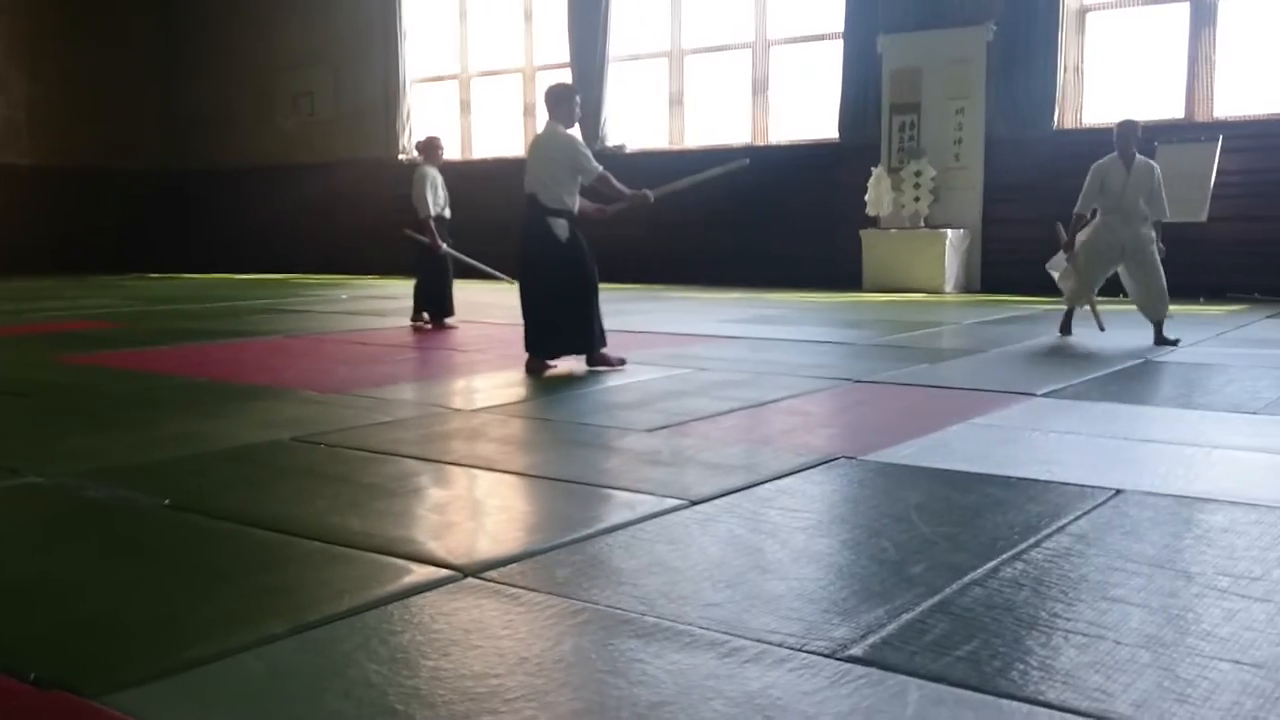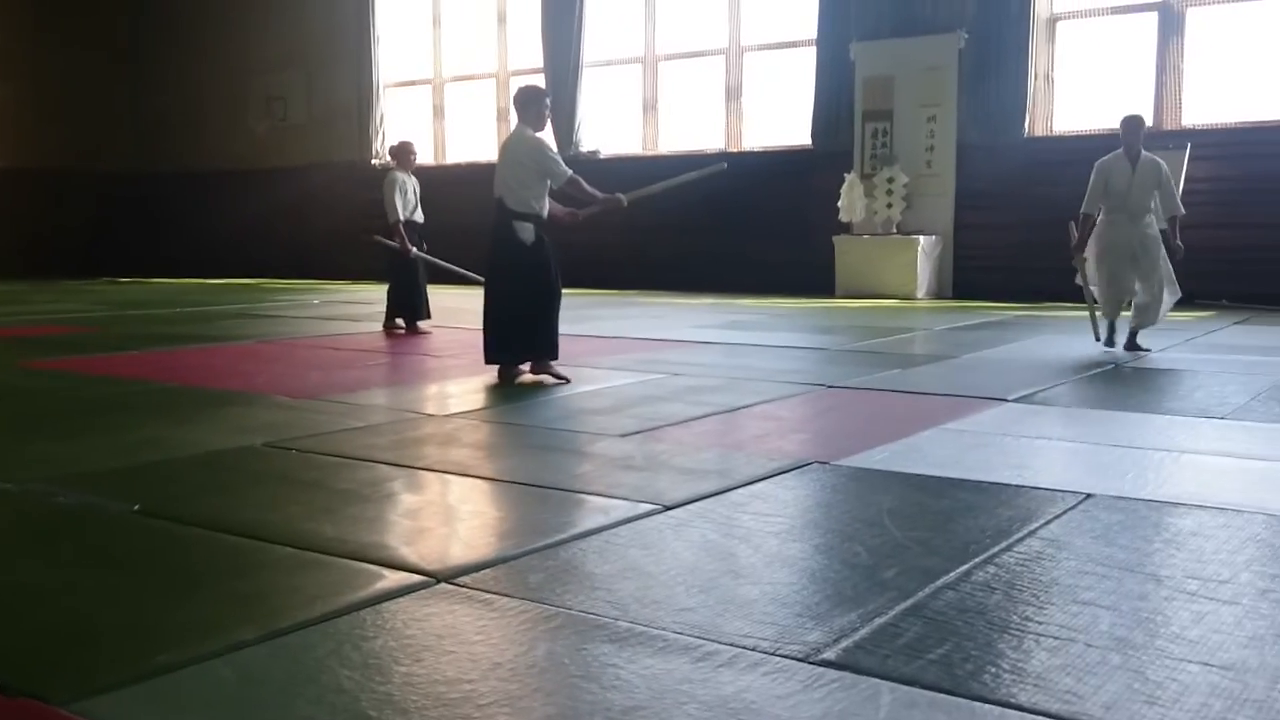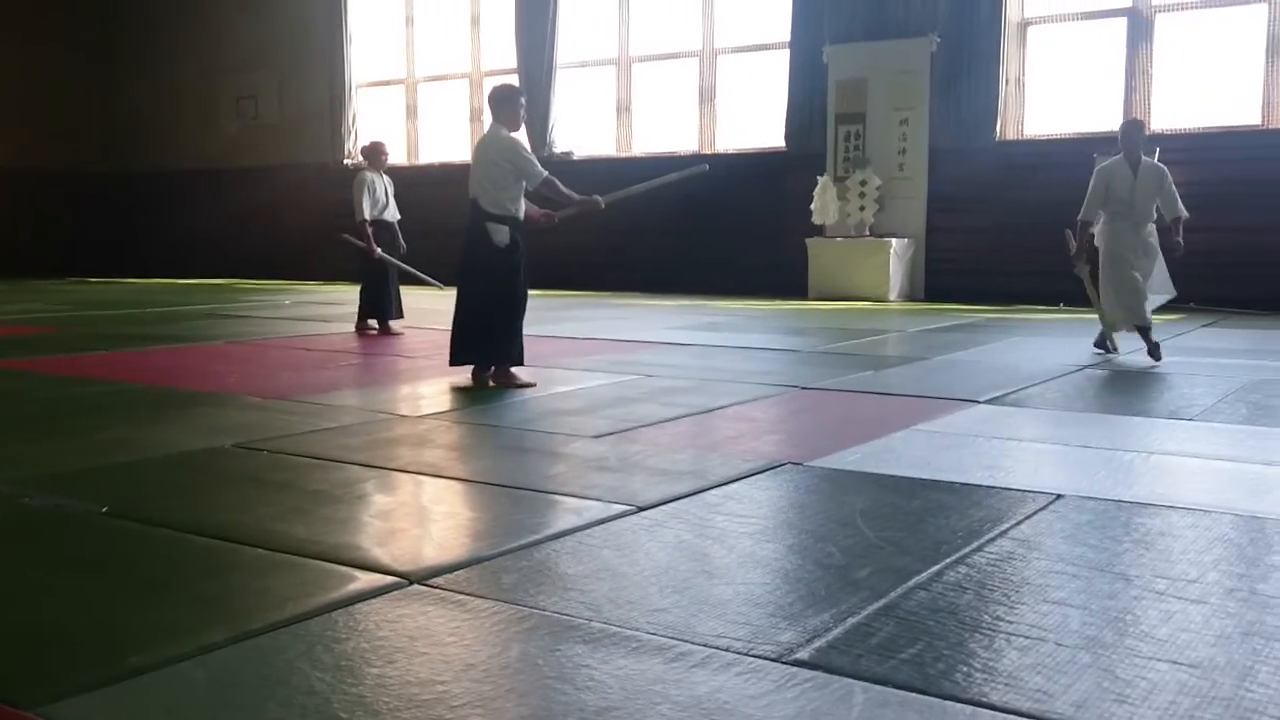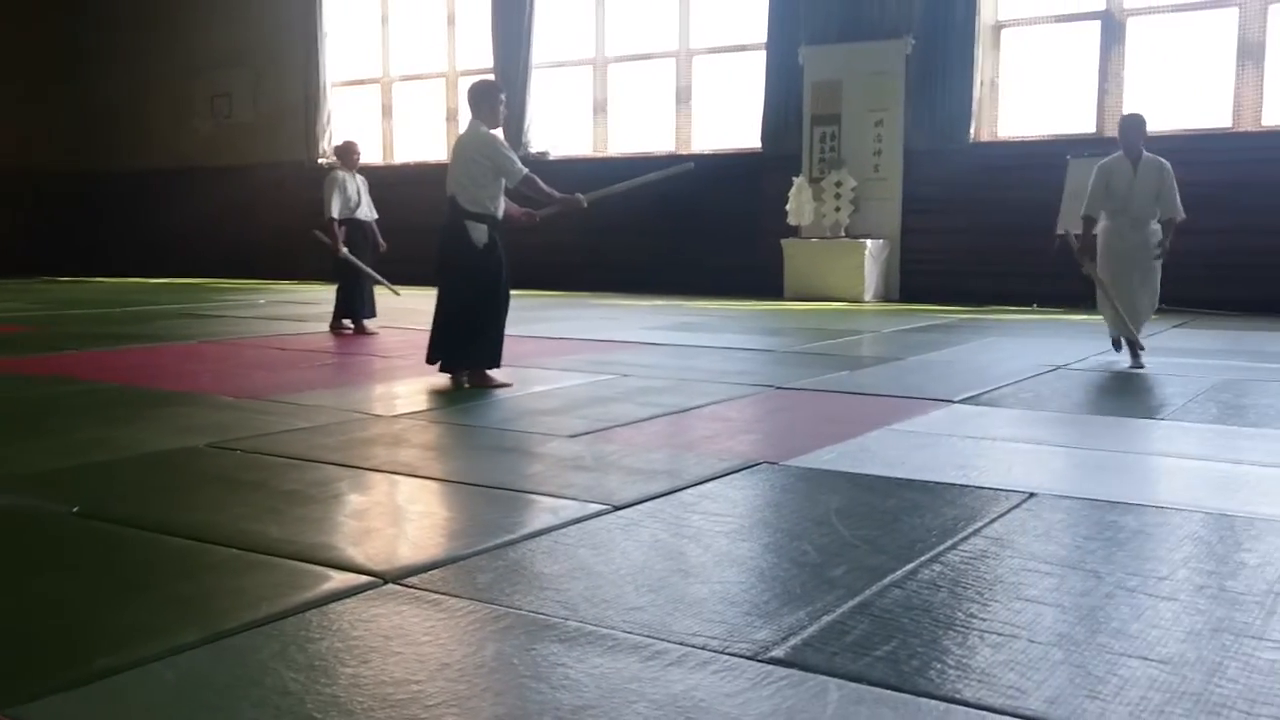
dt=0.2s
person 1, frame 1
left shoulder: (539, 142)
right shoulder: (566, 141)
right elbow: (598, 177)
left wrist: (587, 207)
right wrist: (631, 196)
left hip: (537, 224)
right hip: (556, 225)
left knee: (539, 288)
right knee: (579, 283)
left ankle: (536, 354)
right ankle: (593, 350)
person 1, frame 2
left shoulder: (511, 144)
right shoulder: (533, 144)
right elbow: (568, 180)
left wrist: (559, 212)
right wrist: (604, 200)
left hip: (506, 228)
right hip: (524, 230)
left knee: (507, 295)
right knee: (542, 292)
left ankle: (508, 362)
right ankle: (540, 358)
person 1, frame 3
left shoulder: (487, 144)
right shoulder: (507, 144)
right elbow: (543, 182)
left wrist: (534, 213)
right wrist: (581, 201)
left hip: (482, 230)
right hip: (499, 232)
left knee: (481, 298)
right knee: (508, 298)
left ankle: (482, 364)
right ankle: (500, 364)
person 1, frame 4
left shoulder: (467, 141)
right shoulder: (487, 141)
right elbow: (524, 180)
left wrist: (514, 212)
right wrist: (563, 200)
left hip: (461, 229)
right hip: (476, 231)
left knee: (461, 298)
right knee: (488, 299)
left ankle: (457, 364)
right ankle: (475, 368)
person 2, frame 1
left shoulder: (1150, 169)
right shoulder: (1101, 168)
left elbow: (1156, 207)
right elbow: (1084, 206)
left wrist: (1157, 240)
right wrist: (1071, 239)
left hip: (1138, 233)
right hip: (1107, 231)
left knee: (1152, 282)
right knee: (1085, 276)
left ankle: (1158, 334)
right ankle: (1067, 319)
person 2, frame 2
left shoulder: (1156, 166)
right shoulder: (1105, 165)
left elbow: (1170, 204)
right elbow: (1091, 204)
left wrist: (1175, 238)
right wrist: (1081, 239)
left hip: (1144, 230)
right hip: (1113, 228)
left knee: (1152, 286)
right knee: (1116, 285)
left ankle: (1132, 337)
right ankle: (1110, 328)
person 2, frame 3
left shoulder: (1158, 171)
right shoulder: (1106, 171)
left elbow: (1173, 207)
right elbow: (1090, 210)
left wrist: (1177, 236)
right wrist: (1081, 246)
left hip: (1145, 237)
right hip: (1115, 236)
left knee: (1131, 294)
right knee: (1128, 292)
left ankle: (1103, 337)
right ankle: (1149, 342)
person 2, frame 4
left shoulder: (1160, 167)
right shoulder: (1106, 167)
left elbow: (1170, 208)
right elbow: (1093, 207)
left wrist: (1166, 238)
right wrist: (1086, 242)
left hip: (1148, 236)
right hip: (1115, 235)
left knee: (1146, 296)
right knee: (1122, 294)
left ankle: (1118, 331)
right ankle: (1133, 351)
person 3, frame 1
left shoulder: (434, 172)
right shoulder: (425, 173)
right elbow: (425, 209)
left wrist: (441, 234)
right wrist: (434, 236)
left hip: (438, 226)
right hip: (431, 228)
left knee: (429, 273)
right knee: (439, 272)
left ankle: (418, 313)
right ankle: (438, 317)
person 3, frame 2
left shoulder: (411, 179)
right shoulder: (395, 178)
right elbow: (395, 214)
left wrist: (418, 239)
right wrist: (404, 241)
left hip: (412, 231)
right hip: (402, 233)
left knee: (401, 278)
right knee: (411, 277)
left ankle: (391, 319)
right ankle: (411, 322)
person 3, frame 3
left shoulder: (386, 179)
right shoulder: (365, 178)
right elbow: (362, 213)
left wrist: (399, 238)
right wrist: (370, 241)
left hip: (387, 232)
right hip: (374, 232)
left knee: (372, 278)
right knee: (382, 277)
left ankle: (363, 320)
right ankle: (384, 322)
person 3, frame 4
left shoulder: (360, 179)
right shoulder: (336, 178)
left elbow: (369, 211)
right elbow: (332, 212)
left wrist: (377, 236)
right wrist: (337, 240)
left hip: (362, 231)
right hip: (347, 231)
left knee: (350, 277)
right knee: (355, 276)
left ankle: (338, 319)
right ankle: (358, 321)
